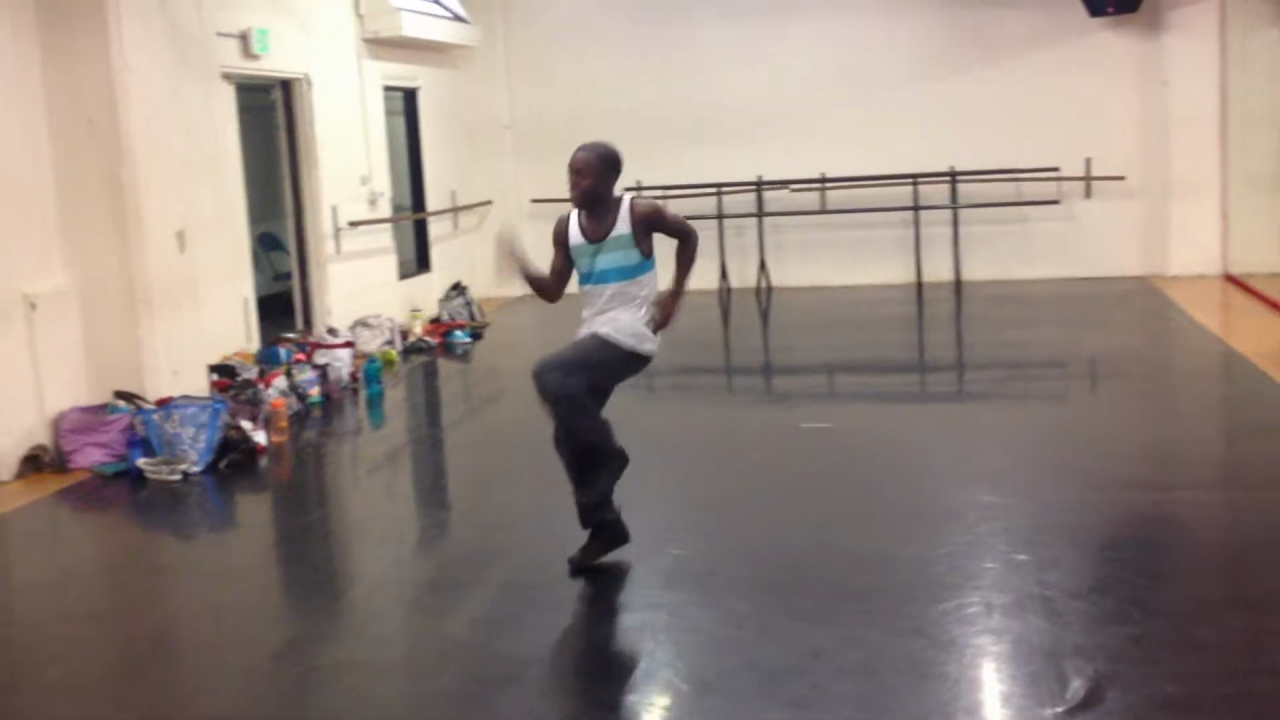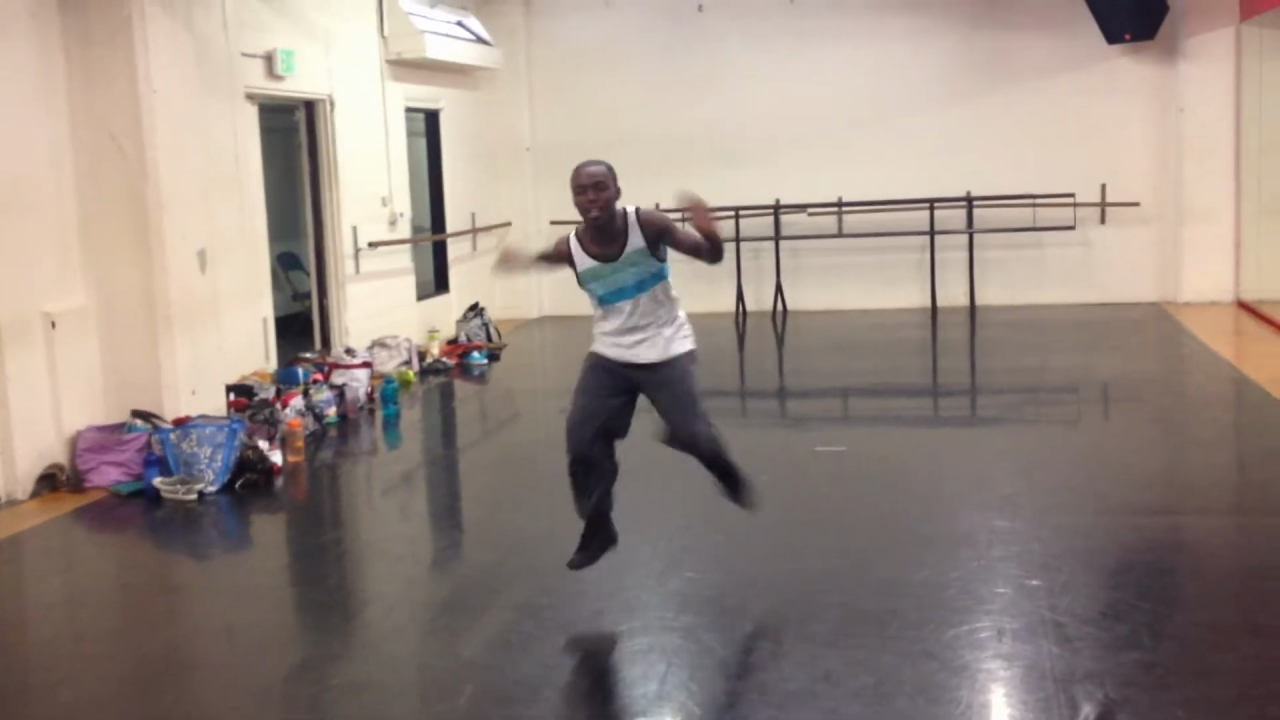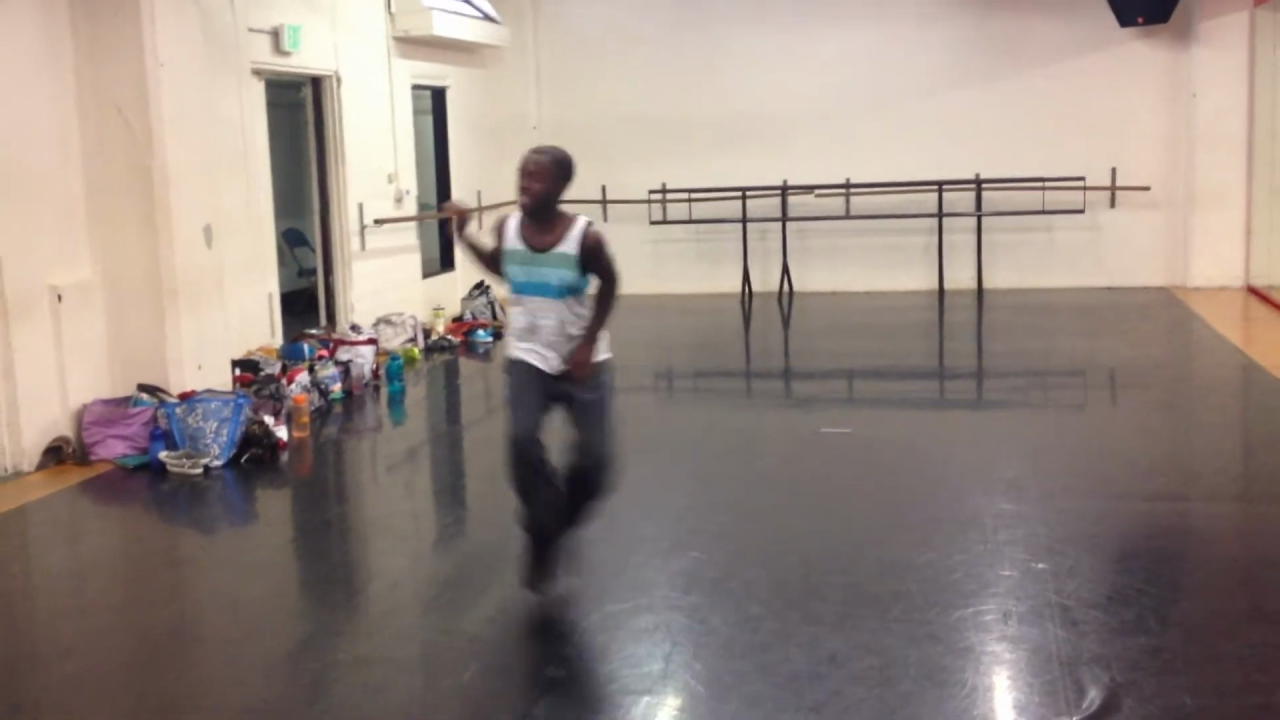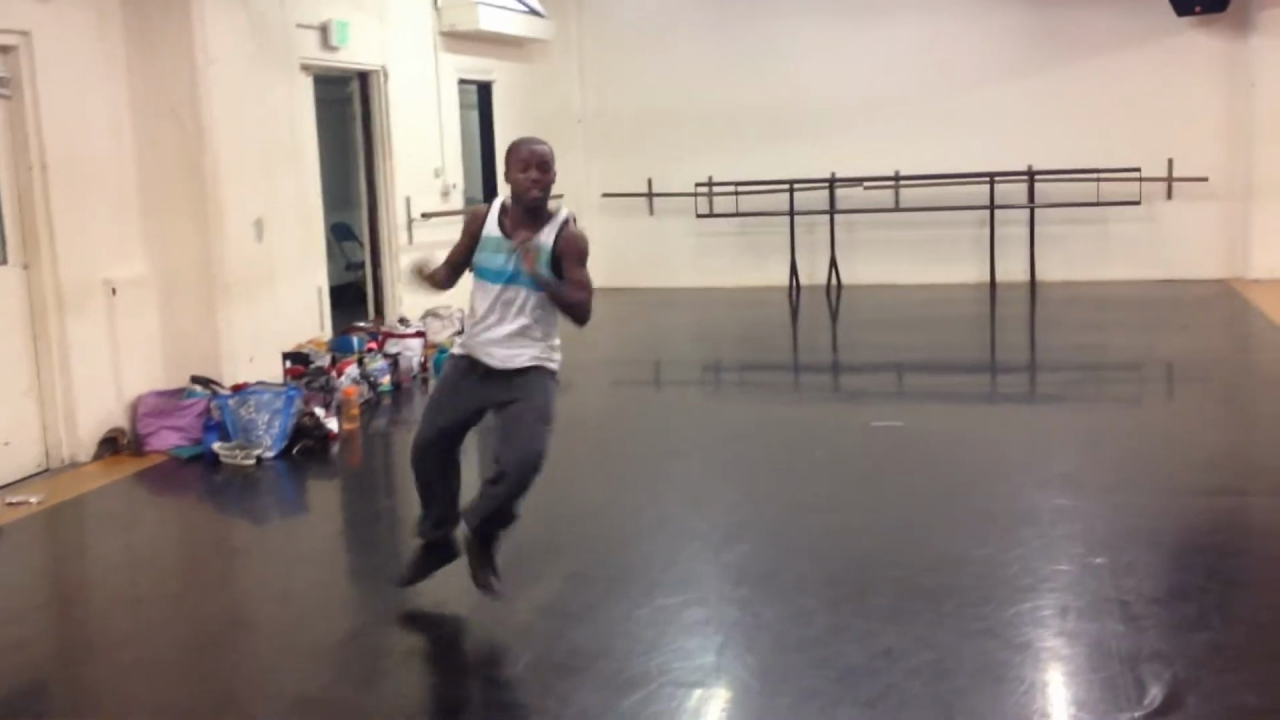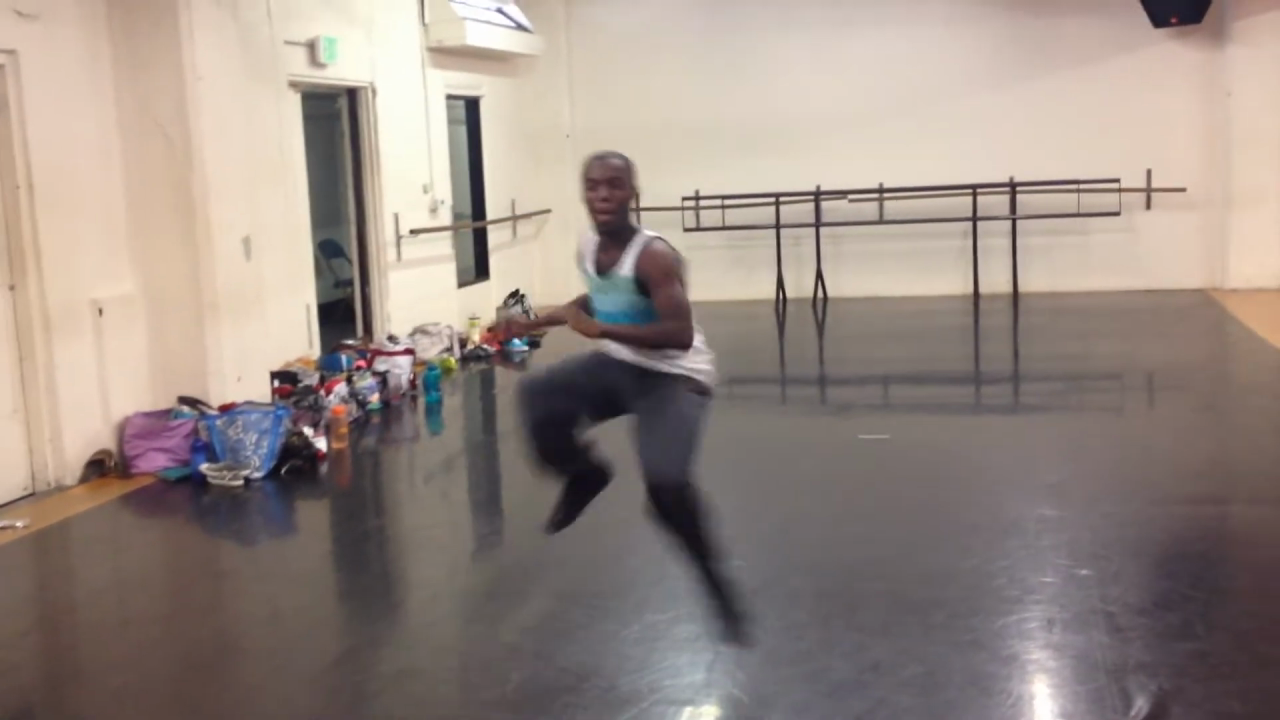
dt=0.5s
person 1, frame 1
left shoulder: (640, 213)
right shoulder: (566, 227)
left elbow: (687, 235)
right elbow: (552, 291)
left wrist: (675, 293)
right wrist: (520, 264)
left hip: (630, 338)
right hip: (593, 336)
left knee: (552, 379)
right knee: (572, 422)
left ankle: (607, 457)
right ankle: (605, 525)
person 1, frame 2
left shoulder: (647, 223)
right shoulder: (570, 247)
left elbow: (711, 256)
left wrist: (709, 234)
right wrist: (526, 260)
left hip: (666, 347)
right hip: (611, 352)
left knee: (689, 433)
right knee: (583, 432)
left ankle: (726, 472)
right ankle: (597, 525)
person 1, frame 3
left shoulder: (586, 238)
right shoulder: (507, 227)
left elbow: (609, 286)
left wrist: (589, 341)
right wrist: (465, 237)
left hip: (581, 360)
right hip: (527, 356)
left knee: (595, 457)
right knee: (522, 442)
left ankle: (560, 525)
right ankle: (543, 537)
person 1, frame 4
left shoulder: (567, 234)
right shoulder: (481, 218)
left elbow: (582, 312)
right elbow: (449, 277)
left wrist: (542, 277)
right wrist: (429, 275)
left hip: (531, 365)
right hip: (473, 354)
left knee: (523, 459)
right knee: (430, 443)
left ankle: (481, 535)
right ankle: (437, 540)
person 1, frame 5
left shoulder: (656, 257)
right shoulder: (592, 251)
left elbow: (681, 336)
left wrist: (608, 332)
right wrist: (546, 320)
left hip: (675, 376)
right hip: (621, 365)
left knee: (665, 479)
right knee: (538, 398)
left ankle: (712, 576)
right ankle: (582, 475)
